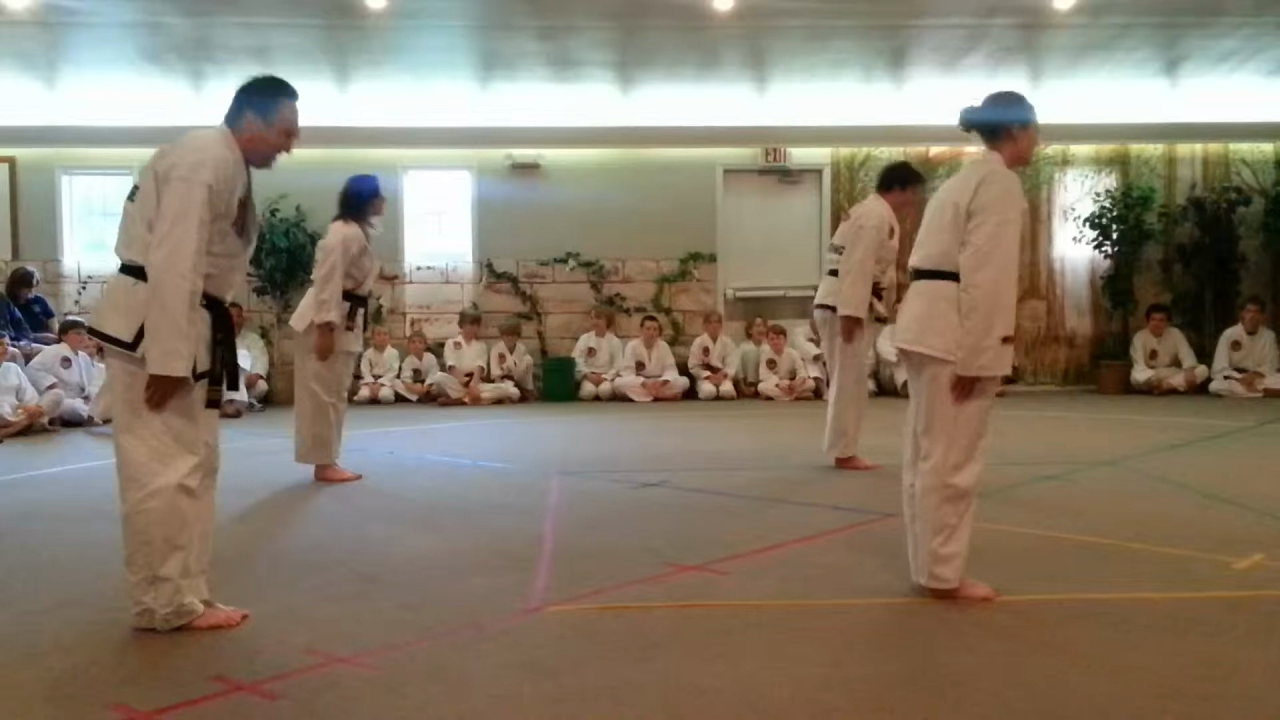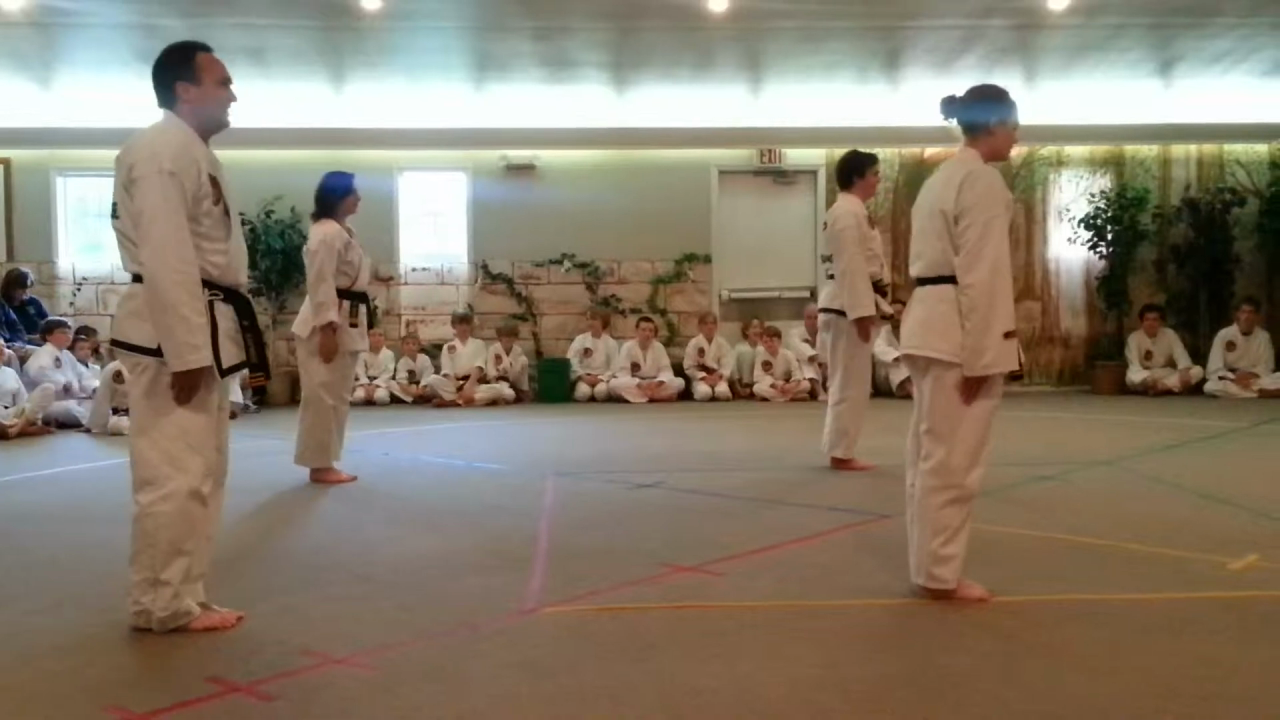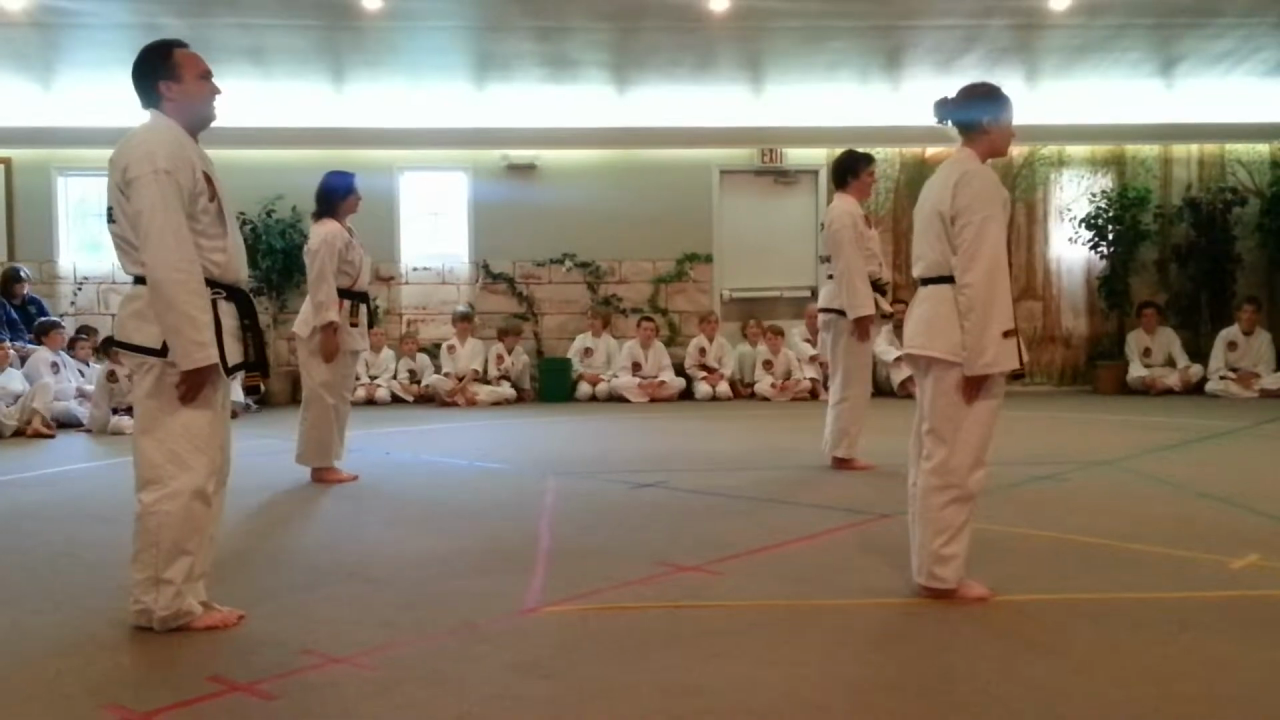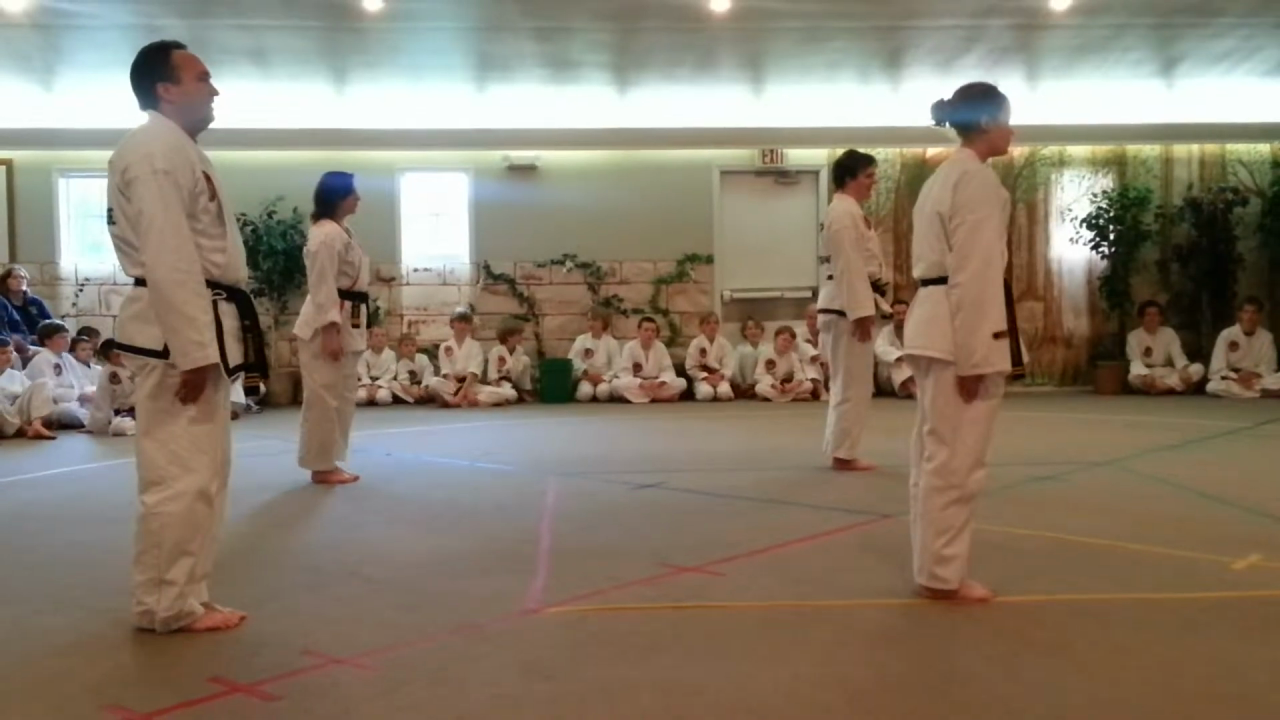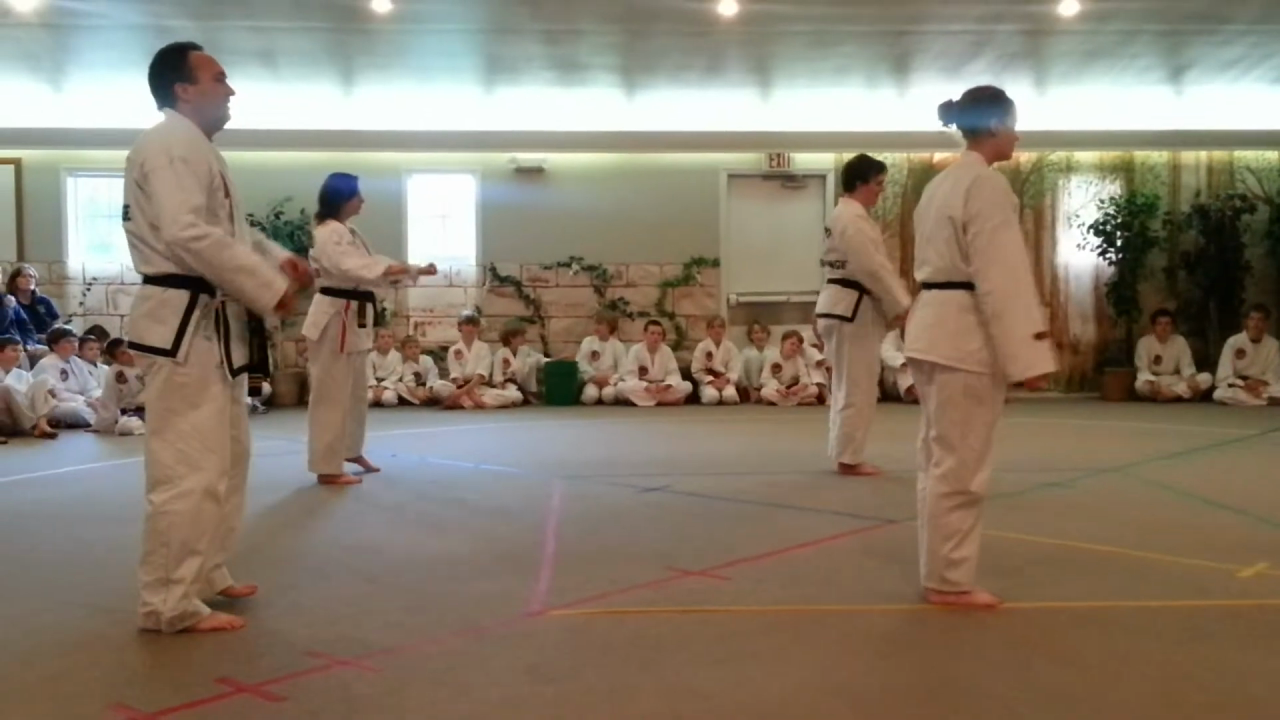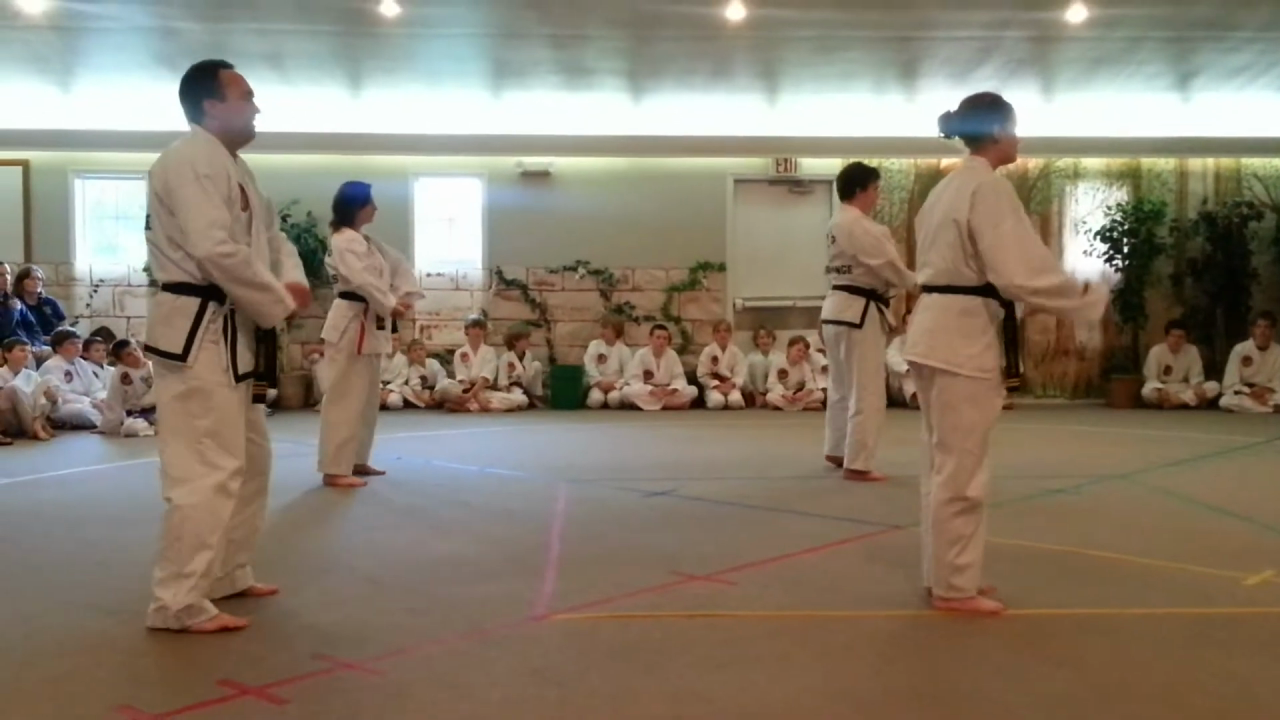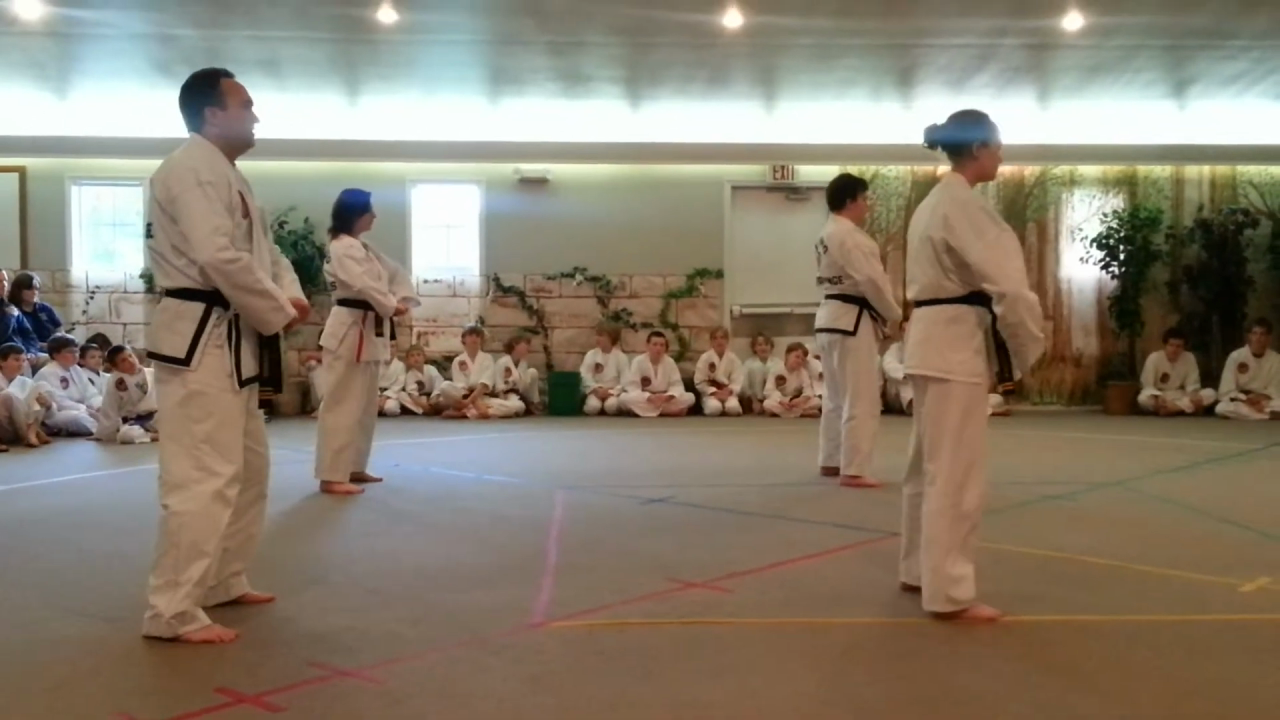
dt=0.4s
person 1, frame 1
left shoulder: (226, 167)
right shoulder: (204, 160)
right elbow: (171, 266)
left wrist: (185, 353)
right wrist: (167, 361)
left hip: (183, 326)
right hip: (149, 330)
left knee: (194, 464)
right knee: (164, 470)
left ankle: (183, 594)
right ankle: (165, 603)
person 1, frame 2
left shoulder: (191, 151)
right shoulder: (162, 150)
right elbow: (167, 261)
right wrist: (186, 354)
left hip: (203, 328)
right hip: (172, 331)
left knee: (201, 471)
right knee: (176, 474)
left ankle: (181, 596)
right ankle: (162, 605)
person 1, frame 3
left shoulder: (180, 148)
right shoulder: (154, 150)
right elbow: (169, 262)
right wrist: (194, 350)
left hip: (201, 326)
right hip: (174, 332)
left knee: (202, 470)
right knee: (178, 473)
left ankle: (181, 594)
right ankle: (164, 603)
person 1, frame 4
left shoulder: (179, 150)
right shoulder: (154, 150)
right elbow: (169, 262)
left wrist: (210, 343)
right wrist: (194, 351)
left hip: (201, 328)
right hip: (174, 333)
left knee: (203, 471)
right knee: (181, 474)
left ankle: (185, 594)
right ankle: (166, 605)
person 1, frame 5
left shoulder: (194, 147)
right shoulder: (170, 145)
left elbow: (227, 234)
right elbow: (191, 234)
left wrist: (281, 262)
right wrist: (268, 287)
left hip: (207, 324)
right hip: (184, 326)
left knee: (225, 459)
right knee: (189, 471)
left ankle: (206, 576)
right ankle: (171, 605)
person 1, frame 6
left shoulder: (233, 167)
right shoulder: (190, 161)
left elbow: (270, 236)
right elbow: (216, 250)
left wrist: (292, 281)
right wrist: (277, 303)
left hip: (227, 332)
right hip: (198, 334)
left knee: (249, 461)
right knee: (209, 470)
left ankle: (226, 573)
right ankle: (179, 602)
person 1, frame 7
left shoulder: (225, 173)
right shoulder: (191, 169)
left elbow: (263, 250)
right elbow: (220, 258)
left wrist: (291, 295)
right wrist: (278, 313)
left hip: (227, 339)
right hip: (199, 339)
left knee: (246, 468)
right knee: (203, 477)
left ankle: (222, 581)
right ankle: (173, 611)
person 2, frame 1
left shoulder: (968, 177)
right shoulder: (1001, 182)
right elbow: (985, 276)
right wrist: (976, 357)
left hip: (926, 319)
right hip: (952, 326)
left knee: (929, 451)
right knee: (950, 456)
left ankle: (932, 566)
right ankle: (943, 575)
person 2, frame 2
left shoulder: (942, 177)
right shoulder: (982, 179)
right elbow: (981, 274)
right wrist: (981, 356)
left hip: (929, 321)
right hip: (959, 329)
left knee: (932, 453)
right knee: (954, 458)
left ankle: (931, 567)
right ankle: (940, 575)
person 2, frame 3
left shoulder: (943, 176)
right shoulder: (977, 178)
right elbow: (980, 274)
right wrist: (981, 355)
left hip: (933, 321)
right hip: (961, 329)
left knee: (934, 453)
right knee: (955, 457)
left ankle: (933, 567)
right ankle: (941, 574)
person 2, frame 4
left shoulder: (942, 177)
right shoulder: (976, 178)
right elbow: (975, 274)
right wrist: (975, 354)
left hip: (933, 322)
right hip: (962, 329)
left knee: (936, 452)
right knee: (956, 457)
left ankle: (935, 567)
right ankle: (942, 575)
person 2, frame 5
left shoulder: (942, 183)
right shoulder: (986, 183)
right elbow: (1002, 275)
right wrist: (1028, 354)
left hip: (933, 324)
right hip: (964, 332)
left knee: (940, 458)
right knee: (960, 463)
left ankle: (940, 573)
right ankle: (948, 581)
person 2, frame 6
left shoulder: (946, 188)
right shoulder: (989, 186)
right elbow: (1022, 270)
right wrist: (1088, 298)
left hip: (936, 328)
right hip: (964, 335)
left knee: (946, 465)
right knee: (962, 469)
left ankle: (945, 576)
right ankle: (953, 588)
person 2, frame 7
left shoulder: (934, 203)
right shoulder: (963, 204)
right elbow: (1006, 282)
right wrist: (1027, 345)
left hip: (931, 338)
right hip: (954, 344)
left knee: (929, 466)
right knee: (954, 473)
left ankle: (920, 571)
right ankle: (949, 594)
person 3, frame 1
left shoulder: (872, 212)
right shoulder: (876, 216)
right elbow: (857, 267)
right wrist: (851, 313)
left hip: (843, 303)
right hip: (843, 305)
left knee: (851, 381)
right knee: (849, 382)
left ankle: (843, 449)
right ankle: (843, 453)
person 3, frame 2
left shoulder: (847, 210)
right shoulder: (849, 212)
right elbow: (851, 267)
left wrist: (862, 308)
right wrist: (862, 311)
left hip: (842, 305)
right hip: (848, 306)
left knee: (848, 383)
right knee: (851, 384)
left ankle: (839, 450)
right ankle: (840, 453)
person 3, frame 3
left shoulder: (846, 210)
right shoulder: (845, 213)
right elbow: (849, 267)
left wrist: (861, 307)
right wrist: (861, 310)
left hip: (841, 304)
right hip: (847, 306)
left knee: (846, 382)
right knee: (851, 383)
left ankle: (839, 448)
right ankle: (841, 453)
person 3, frame 4
left shoulder: (846, 211)
right shoulder: (846, 213)
right elbow: (849, 267)
left wrist: (862, 308)
right wrist: (861, 311)
left hip: (841, 304)
right hip: (847, 306)
left knee: (847, 383)
right knee: (853, 384)
left ankle: (840, 449)
right ankle: (843, 454)
person 3, frame 5
left shoulder: (845, 215)
right shoulder: (855, 219)
right elbow: (873, 268)
left wrist: (892, 299)
right wrist: (901, 302)
left hip: (839, 304)
right hip: (851, 307)
left knee: (846, 385)
right knee: (858, 388)
left ankle: (843, 451)
right ankle: (848, 459)
person 3, frame 6
left shoulder: (840, 222)
right shoulder: (858, 224)
right elbow: (887, 261)
left wrist: (894, 281)
right wrist: (911, 281)
left hip: (840, 308)
right hip: (858, 312)
left knee: (843, 387)
right knee: (867, 393)
left ankle: (837, 449)
right ankle: (856, 464)
person 3, frame 7
left shoulder: (828, 234)
right shoulder: (850, 235)
right elbow: (872, 280)
left wrist: (881, 312)
right wrist: (893, 313)
left hip: (832, 317)
right hip: (851, 321)
left knee: (836, 395)
right knee: (861, 400)
left ankle: (831, 461)
right ankle: (853, 470)
person 4, frame 1
left shoulder: (361, 232)
right shoulder: (344, 234)
right elbow: (327, 283)
right wrist: (325, 329)
left hip: (344, 321)
right hip: (325, 321)
left knee: (335, 393)
right knee: (321, 393)
left ankle: (327, 460)
right ankle: (323, 464)
person 4, frame 2
left shoulder: (344, 231)
right shoulder: (326, 234)
right elbow: (320, 285)
left wrist: (366, 327)
right wrist: (327, 331)
left hip: (346, 322)
right hip: (327, 323)
left knee: (338, 397)
right knee: (323, 396)
left ankle: (325, 462)
right ankle: (319, 466)
person 4, frame 3
left shoulder: (345, 231)
right shoulder: (327, 233)
right elbow: (321, 285)
left wrist: (364, 326)
right wrist: (328, 331)
left hip: (346, 322)
right hip: (328, 323)
left knee: (339, 396)
right knee: (324, 395)
left ankle: (326, 462)
right ankle: (320, 465)
person 4, frame 4
left shoulder: (342, 232)
right shoulder: (326, 234)
right elbow: (322, 287)
left wrist: (360, 327)
right wrist: (330, 331)
left hip: (346, 323)
right hip: (327, 325)
left knee: (343, 397)
right knee: (325, 397)
left ankle: (329, 461)
right ankle: (322, 467)
person 4, frame 5
left shoulder: (348, 233)
right shoulder: (329, 233)
left elbow: (373, 261)
right elbow: (349, 264)
left wrist: (415, 270)
right wrist: (388, 270)
left hip: (352, 321)
right hip: (334, 320)
left knee: (358, 392)
right knee: (331, 396)
left ankle: (350, 450)
right ankle: (328, 468)
person 4, frame 6
left shoulder: (366, 241)
right shoulder: (343, 241)
left elbow: (398, 265)
right elbow: (363, 279)
left wrist: (405, 297)
right wrist: (390, 306)
left hip: (369, 325)
right hip: (351, 324)
left knee: (367, 397)
right knee: (344, 397)
left ankle: (356, 460)
right ankle: (334, 469)
person 4, frame 7
left shoulder: (363, 248)
right shoulder: (343, 247)
left elbow: (396, 274)
right elbow: (364, 284)
left wrist: (403, 300)
right wrist: (391, 307)
left hip: (368, 331)
right hip: (350, 330)
left knee: (366, 404)
right knee: (342, 403)
left ankle: (353, 467)
right ankle: (331, 476)
